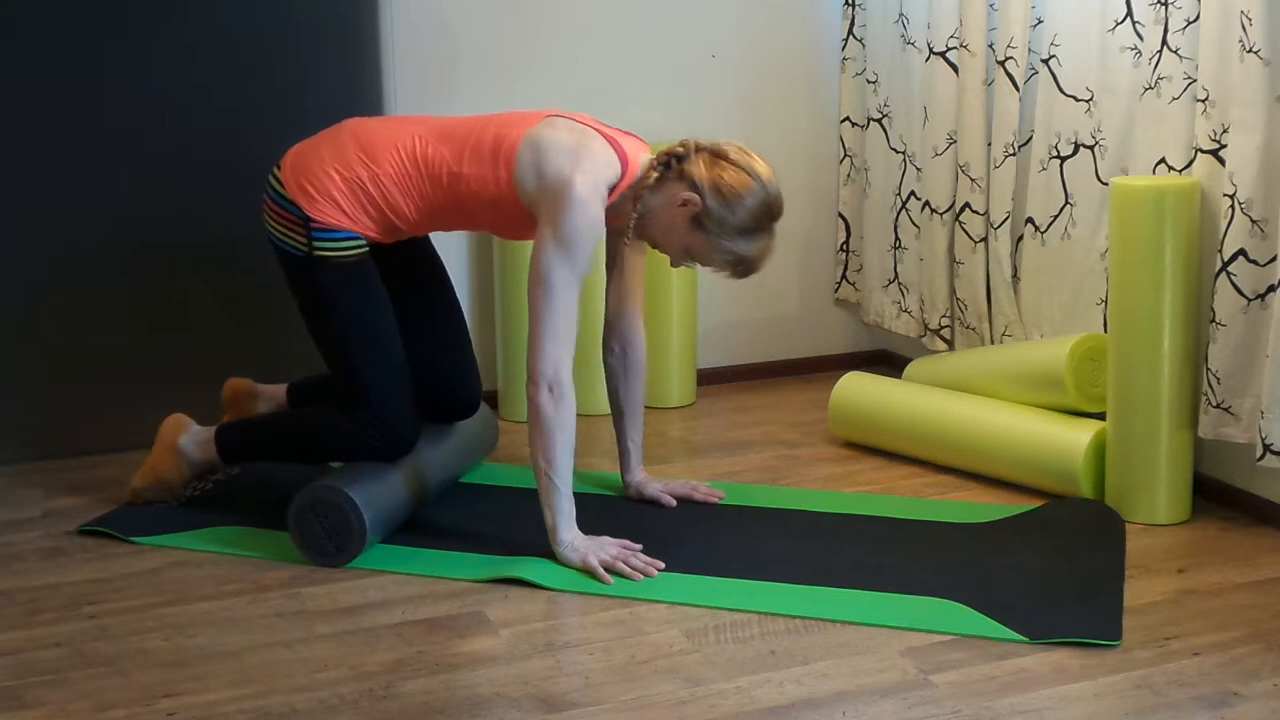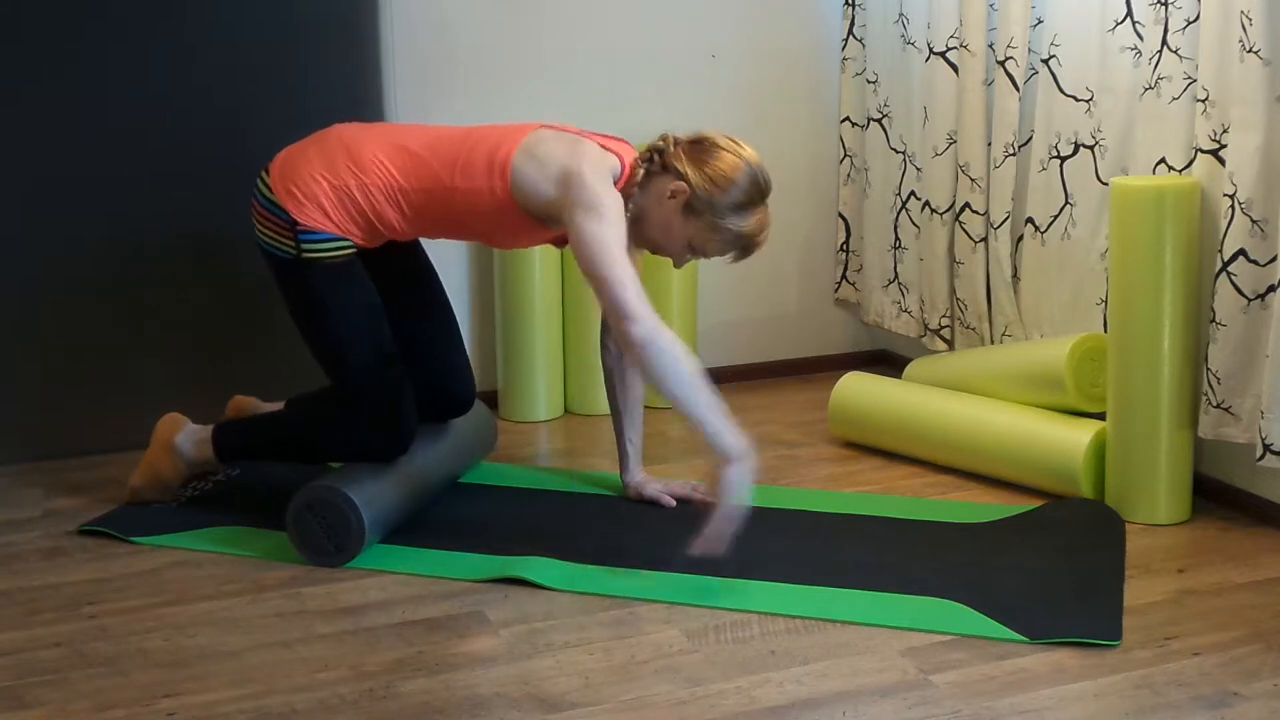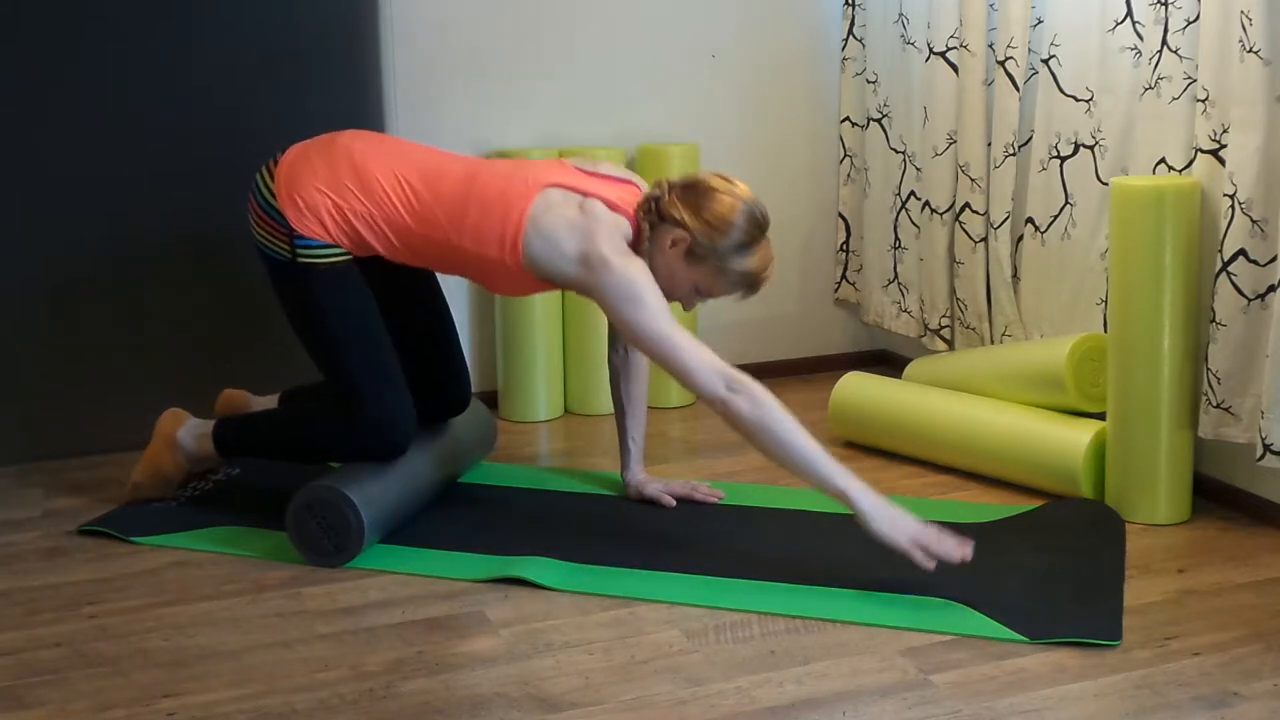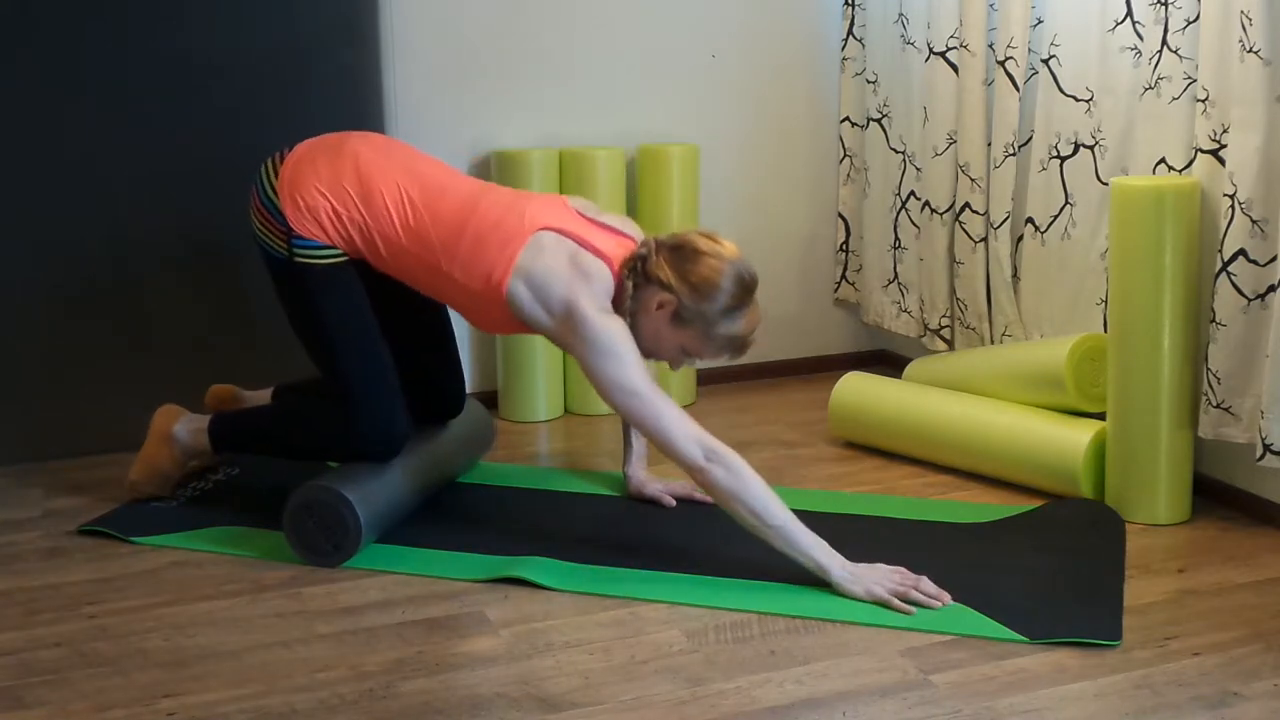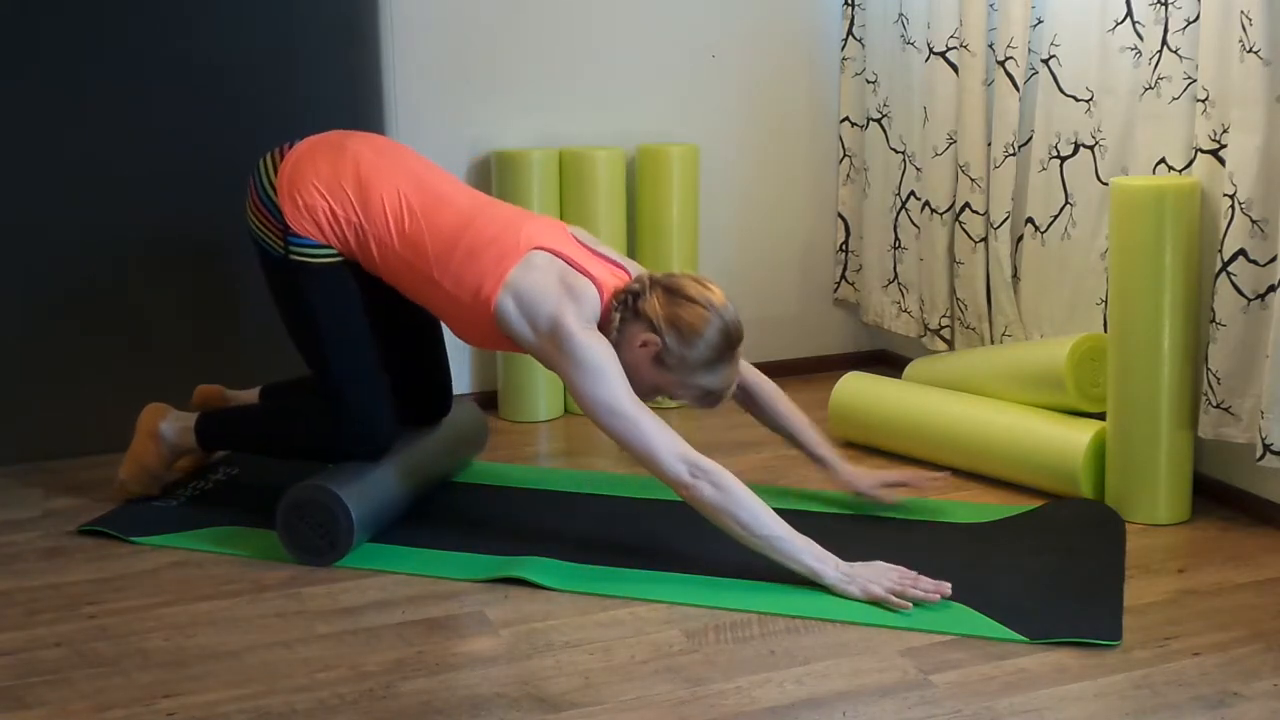
dt=0.4s
person 1, frame 1
left shoulder: (637, 184)
right shoulder: (584, 190)
left elbow: (626, 334)
right elbow: (549, 379)
left wrist: (635, 471)
right wrist: (565, 534)
left hip: (376, 201)
right hip: (320, 195)
left knee: (454, 397)
right knee: (387, 428)
left ankle: (264, 400)
right ankle: (196, 444)
person 1, frame 2
left shoulder: (626, 186)
right shoulder: (587, 192)
left elbow: (622, 328)
right elbow: (639, 330)
left wrist: (636, 469)
right wrist: (733, 453)
left hip: (364, 209)
right hip: (316, 204)
left knee: (449, 400)
right knee: (375, 435)
left ankle: (264, 418)
right ankle: (193, 445)
person 1, frame 3
left shoulder: (634, 201)
right shoulder: (604, 252)
left elbow: (627, 338)
right elbow: (727, 389)
left wrist: (634, 471)
right wrist: (866, 501)
left hip: (358, 180)
right hip: (305, 206)
left knee: (443, 399)
right knee: (383, 428)
left ankle: (256, 408)
right ankle: (197, 437)
person 1, frame 4
left shoulder: (632, 250)
right shoulder: (586, 308)
left elbow: (636, 354)
right elbow: (704, 458)
left wrist: (636, 465)
right wrist: (841, 570)
left hip: (363, 175)
right hip: (307, 202)
left knee: (436, 406)
right knee: (376, 430)
left ankle: (250, 402)
right ankle: (193, 431)
person 1, frame 5
left shoulder: (631, 290)
right shoulder: (571, 327)
left elbow: (736, 370)
right elbow: (690, 474)
left wrist: (837, 463)
right wrist: (837, 572)
left hip: (358, 175)
right hip: (303, 200)
left knee: (421, 406)
right knee: (360, 430)
left ankle: (236, 403)
right ankle: (183, 430)
